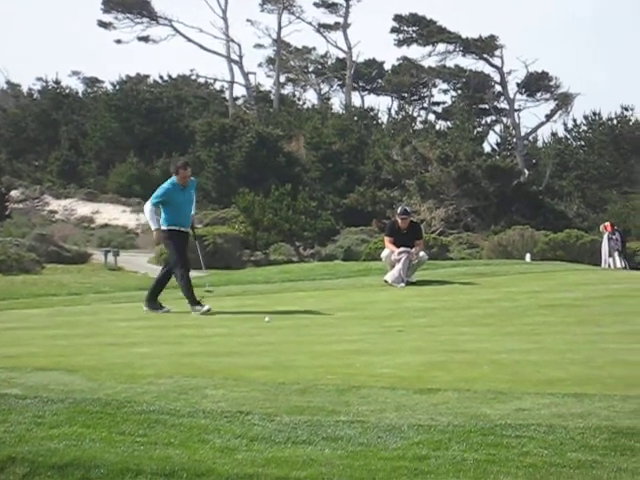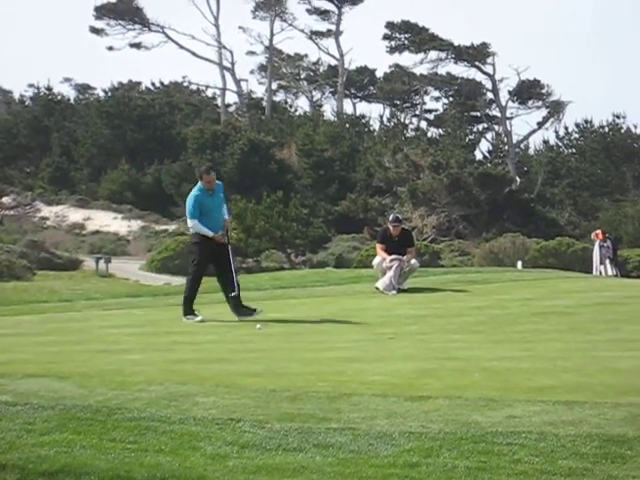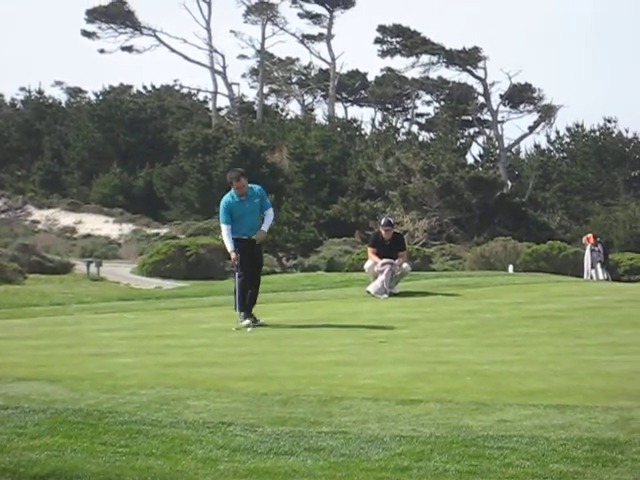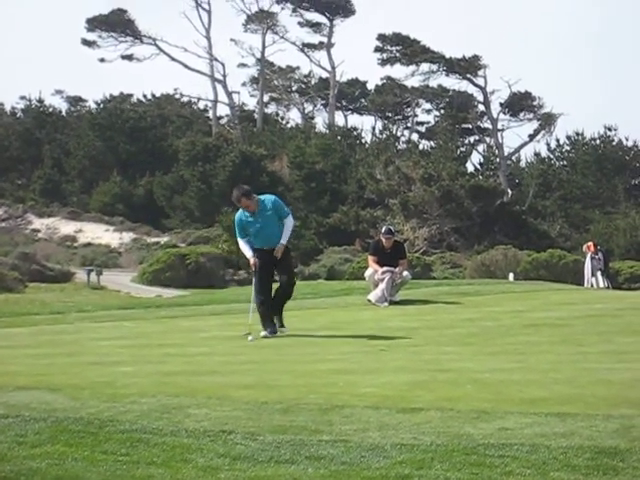
dt=0.5s
person 1, frame 1
left shoulder: (192, 183)
right shoulder: (166, 189)
right elbow: (148, 207)
right wrist: (155, 229)
left hip: (184, 232)
right hip: (171, 232)
left knee: (170, 267)
right knee: (181, 267)
left ankle: (151, 301)
right ankle: (194, 303)
person 1, frame 2
left shoulder: (219, 187)
right shoulder: (195, 196)
right elbow: (192, 223)
left wrist: (225, 219)
right wrist: (213, 235)
left hip: (220, 237)
right hip: (202, 239)
left knee: (228, 273)
right knee: (196, 276)
left ankle: (238, 307)
right ankle: (187, 311)
person 1, frame 3
left shoulder: (258, 191)
right shoulder: (226, 202)
left elbow: (269, 212)
right elbow: (225, 229)
left wrist: (263, 230)
right wrist: (231, 251)
left hip: (256, 241)
right hip: (238, 241)
left knee: (255, 278)
right knee: (244, 276)
left ankle: (246, 313)
right ankle: (242, 311)
person 1, frame 4
left shoulder: (272, 201)
right shoulder: (240, 217)
left elbow: (289, 220)
right elbow: (242, 241)
left wrist: (282, 243)
right wrist: (250, 256)
left hip: (279, 250)
right hip: (260, 252)
left knee: (288, 282)
right knee: (262, 290)
left ankle: (276, 312)
right ankle: (269, 325)
